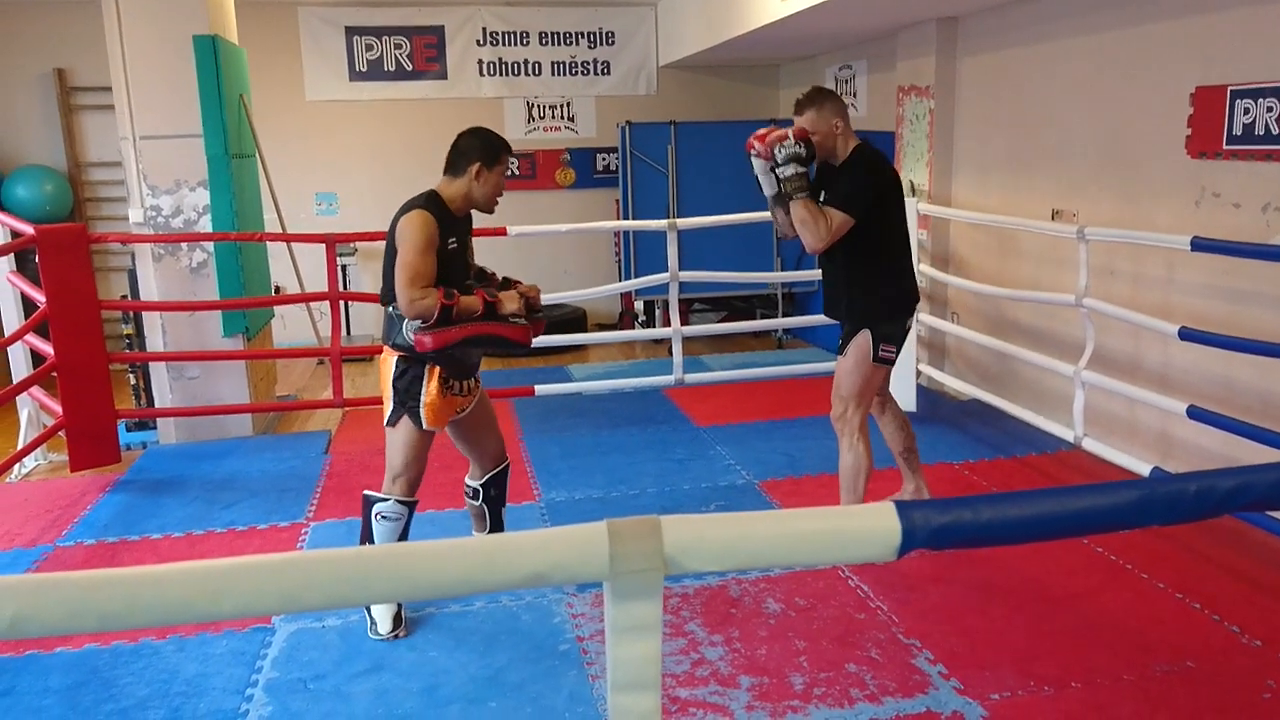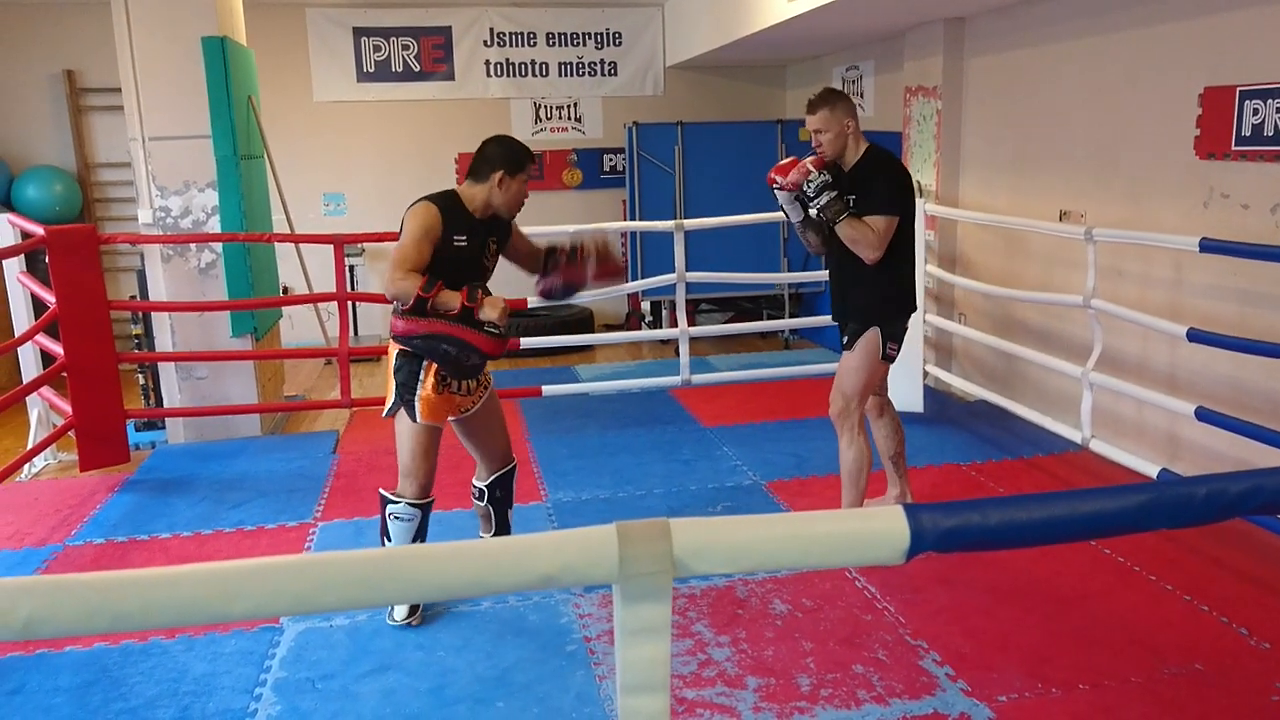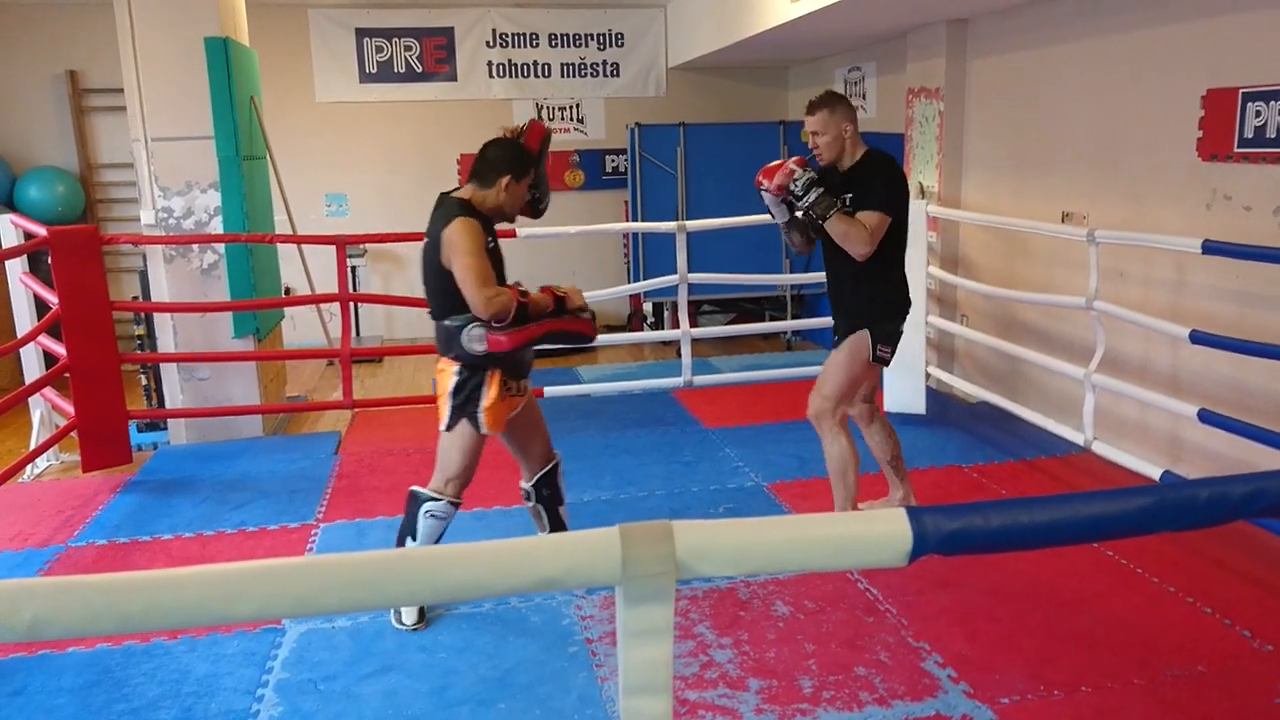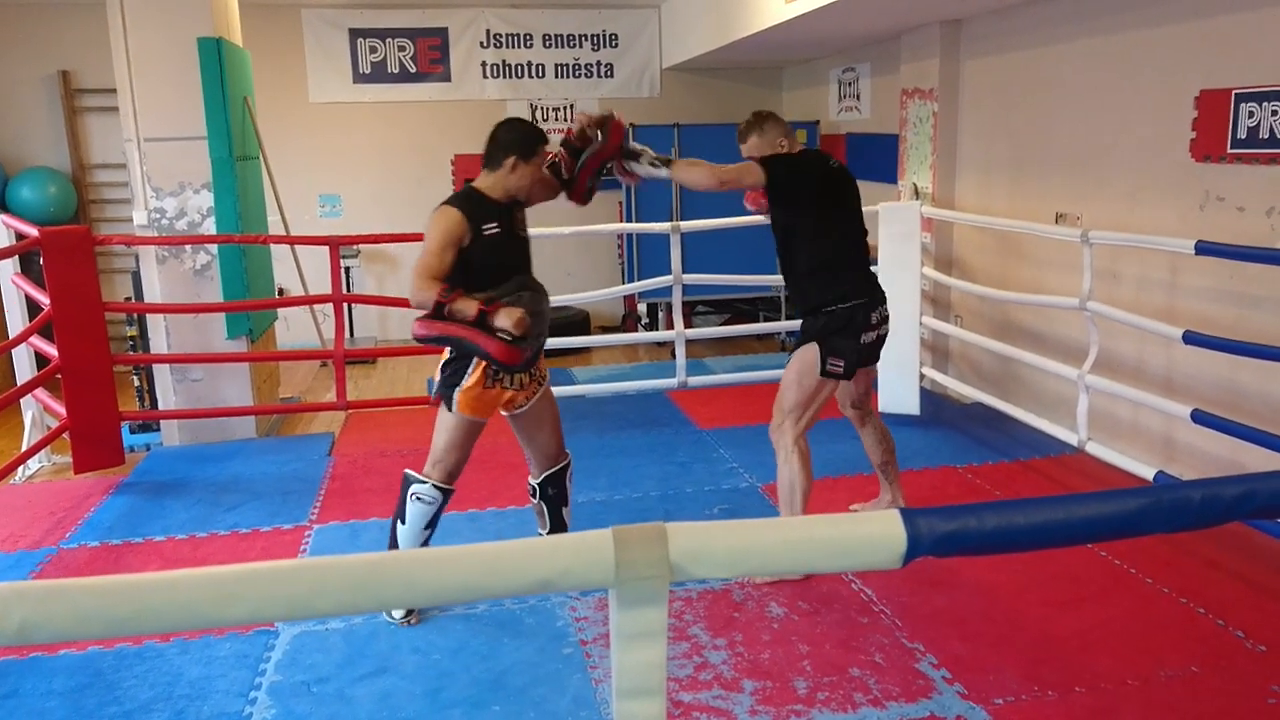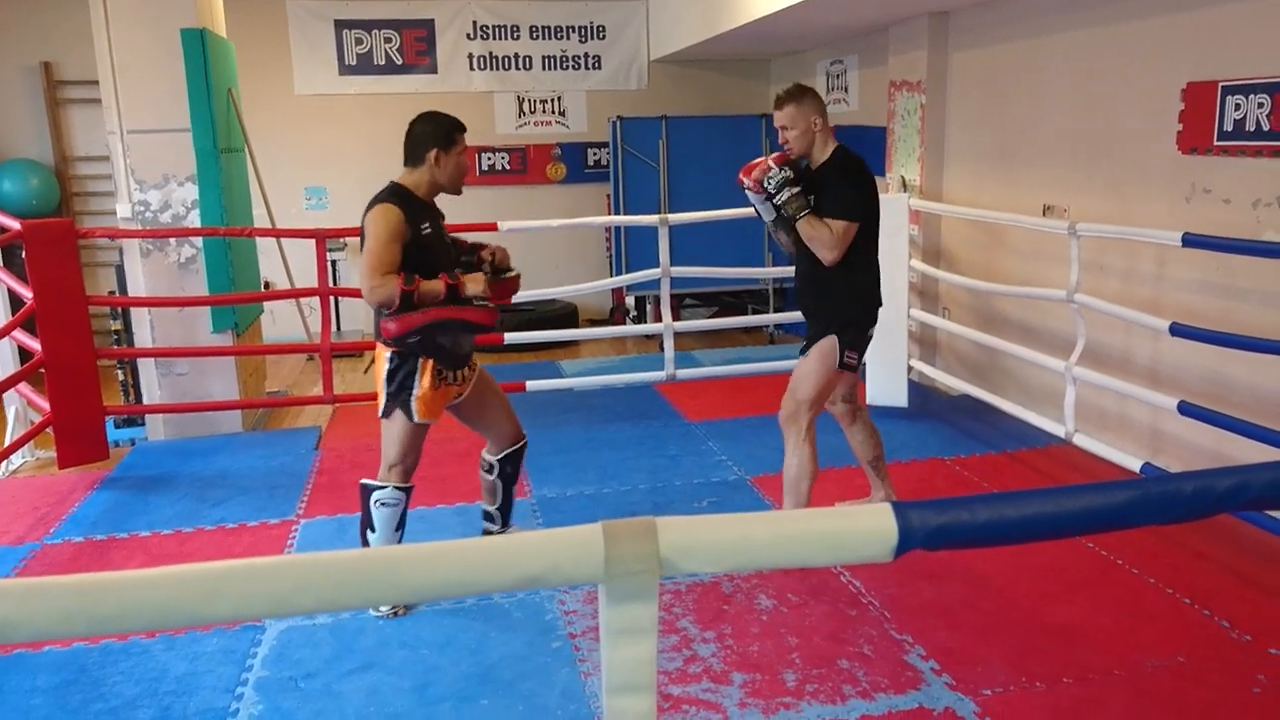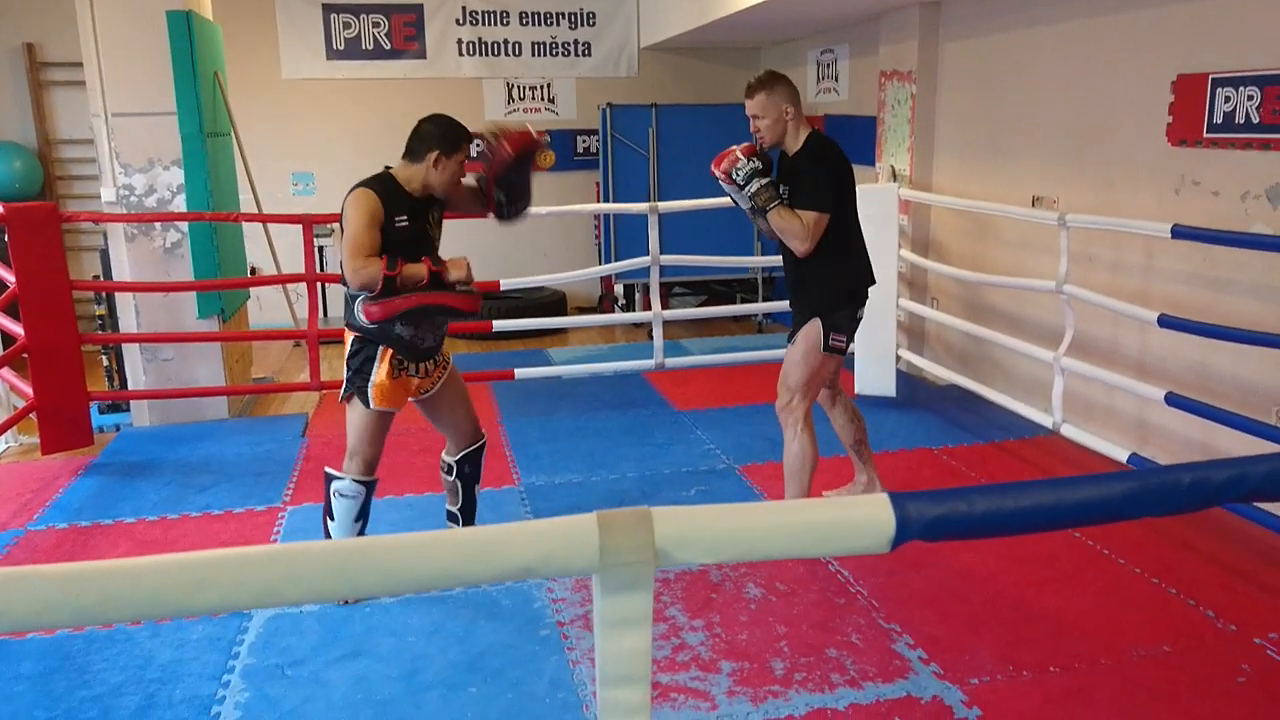
dt=0.4s
person 1, frame 1
left shoulder: (462, 217)
right shoulder: (420, 219)
right elbow: (414, 302)
left wrist: (512, 289)
right wrist: (493, 304)
left hip: (457, 365)
right hip: (416, 369)
left knee: (492, 460)
right knee: (401, 485)
person 1, frame 2
left shoulder: (497, 223)
right shoulder: (430, 213)
left elbow: (538, 261)
right elbow: (398, 283)
right wrist: (476, 305)
left hip: (469, 367)
right hip: (422, 365)
left knee: (499, 465)
right knee: (413, 484)
person 1, frame 3
left shoulder: (467, 207)
right shoulder: (461, 225)
left elbow: (533, 208)
right elbow: (489, 303)
left wrist: (528, 154)
right wrist: (560, 301)
left hip: (503, 367)
right hip: (475, 373)
left knee: (542, 462)
right knee: (448, 484)
person 1, frame 4
left shoulder: (511, 204)
right shoulder: (456, 214)
left elbow: (566, 184)
right elbow: (421, 289)
left wrist: (575, 148)
right wrist: (490, 314)
left hip: (521, 361)
right hip: (474, 365)
left knee: (552, 461)
right knee: (440, 471)
person 1, frame 5
left shoulder: (426, 206)
right shoulder: (388, 212)
right elbow: (377, 288)
left wrist: (481, 256)
right wrist: (459, 286)
left hip: (454, 354)
right hip: (412, 363)
left knee: (508, 439)
right knee: (398, 470)
left ankle: (494, 534)
person 1, frame 6
left shoulder: (436, 193)
right shoulder: (369, 197)
left elbow: (503, 199)
right elbow: (356, 271)
left wrist: (510, 162)
right wrist: (436, 270)
left hip: (425, 347)
right hip: (379, 352)
left knee: (468, 438)
right knee: (360, 464)
left ankle: (464, 532)
person 2, frame 1
left shoulder: (865, 170)
right shoulder: (830, 168)
left elbow: (816, 239)
right elbow: (791, 226)
left wrist: (794, 173)
right wrist: (770, 176)
left hip: (880, 308)
right hip: (865, 305)
left knee: (847, 414)
right knee: (877, 401)
right ankle: (915, 489)
person 2, frame 2
left shoulder: (885, 172)
right shoulder: (834, 173)
left elbow: (871, 248)
right elbow: (819, 245)
left wrist: (827, 200)
right wrist: (796, 207)
left hip: (880, 309)
right hip: (855, 305)
left knee: (844, 411)
right knee: (873, 401)
right ankle: (899, 494)
person 2, frame 3
left shoulder: (881, 173)
right shoulder: (828, 179)
left elbow: (861, 244)
right elbow: (802, 242)
left wrist: (814, 197)
right wrist: (783, 209)
left hip: (877, 311)
right hip: (856, 312)
left knee: (823, 410)
right knee: (862, 407)
right ankle: (901, 495)
person 2, frame 4
left shoulder: (799, 169)
right shoulder: (828, 173)
left elbow: (721, 177)
left wrist: (649, 163)
right wrist: (773, 212)
left hip: (838, 316)
right hip: (864, 310)
left knee: (785, 431)
right knee: (857, 409)
right ankle: (894, 496)
person 2, frame 5
left shoulder: (848, 173)
right shoulder: (810, 174)
left elbow: (830, 249)
right elbow: (796, 246)
left wrist: (790, 196)
right wrist: (768, 208)
left hip: (844, 316)
right hip: (829, 312)
left knee: (794, 416)
right knee: (844, 406)
right ankle: (884, 495)
person 2, frame 6
left shoulder: (820, 159)
right shoulder: (790, 159)
left elbow: (802, 240)
right elbow: (780, 230)
left wrist: (760, 187)
right wrist: (746, 196)
left hip: (833, 297)
right hip: (819, 294)
left knee: (791, 404)
right knee: (827, 392)
right ankle: (867, 481)
